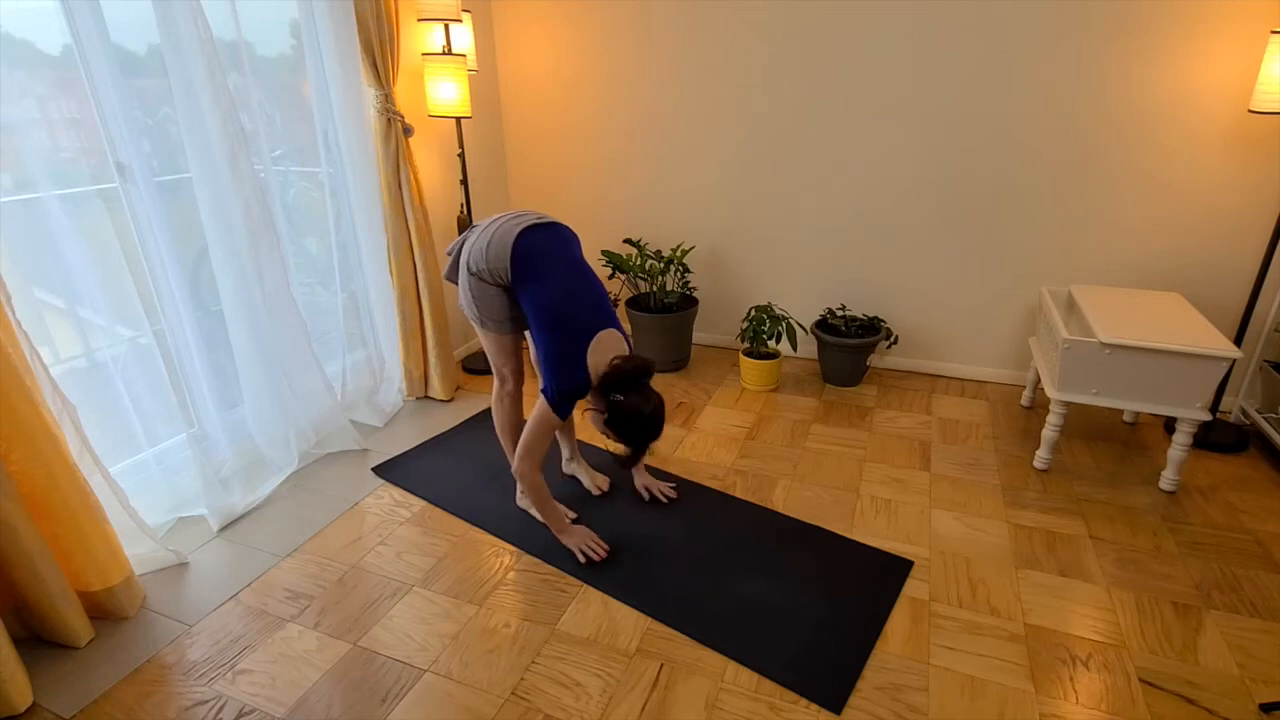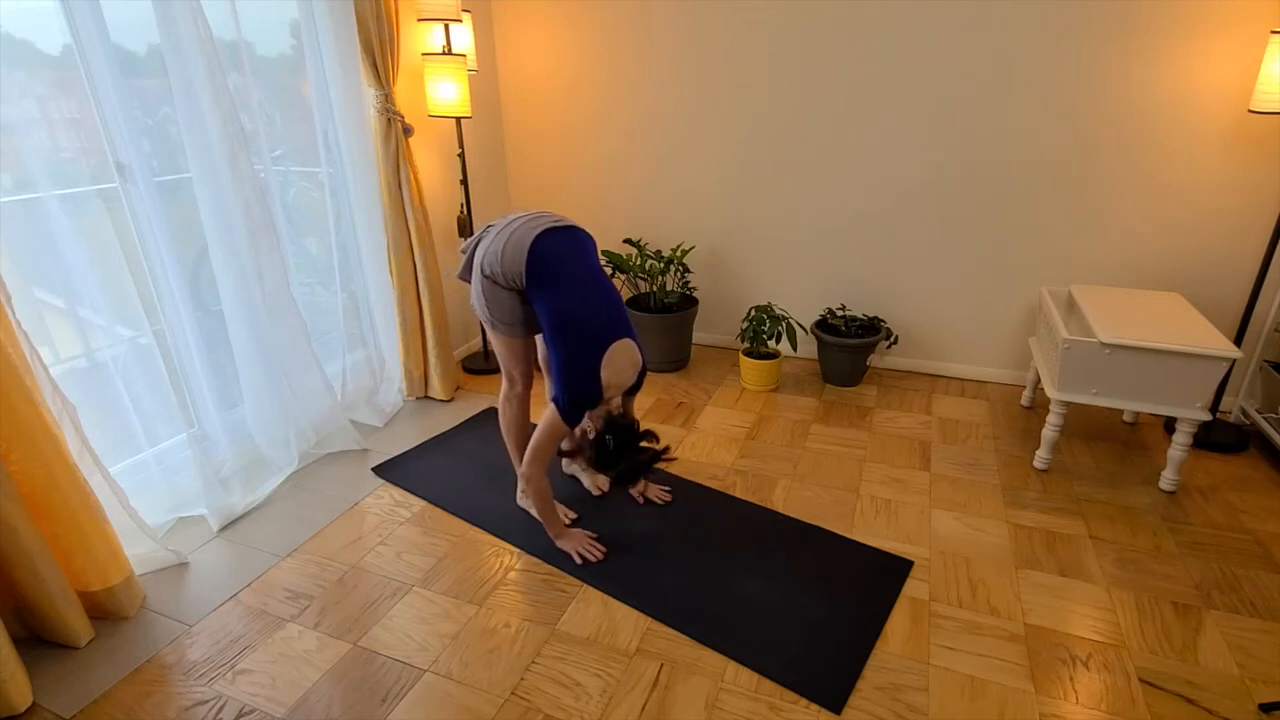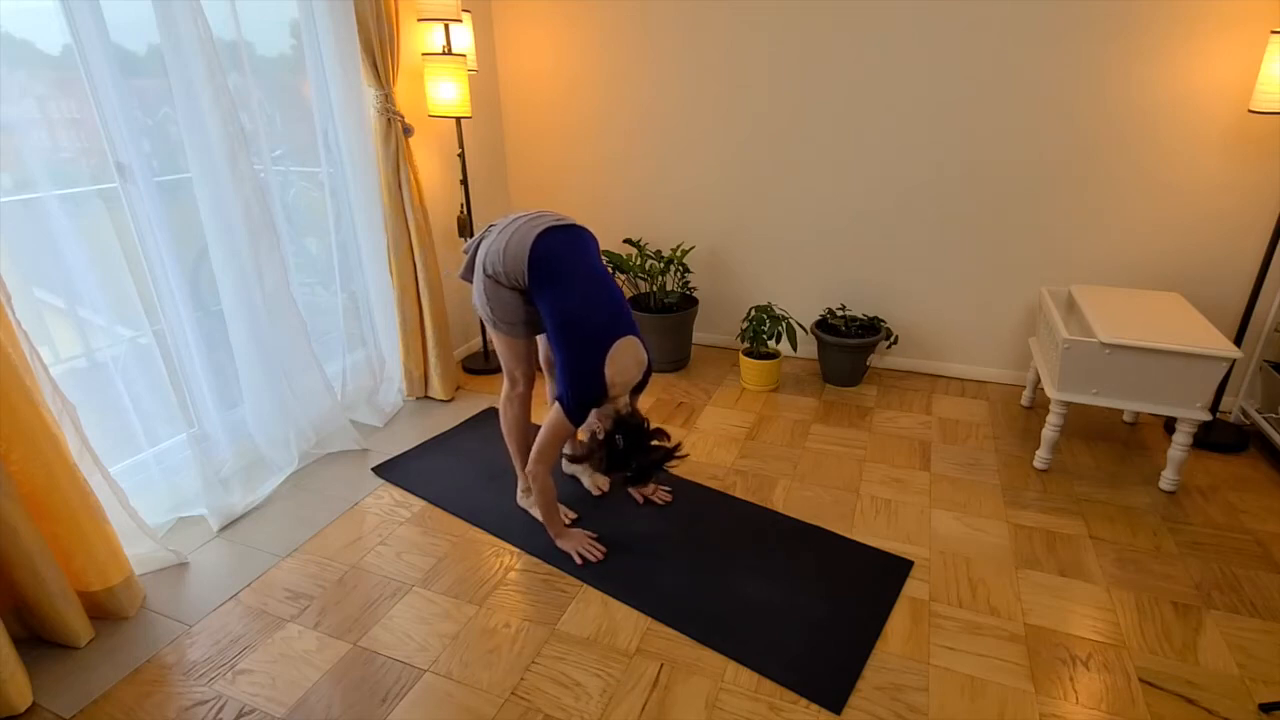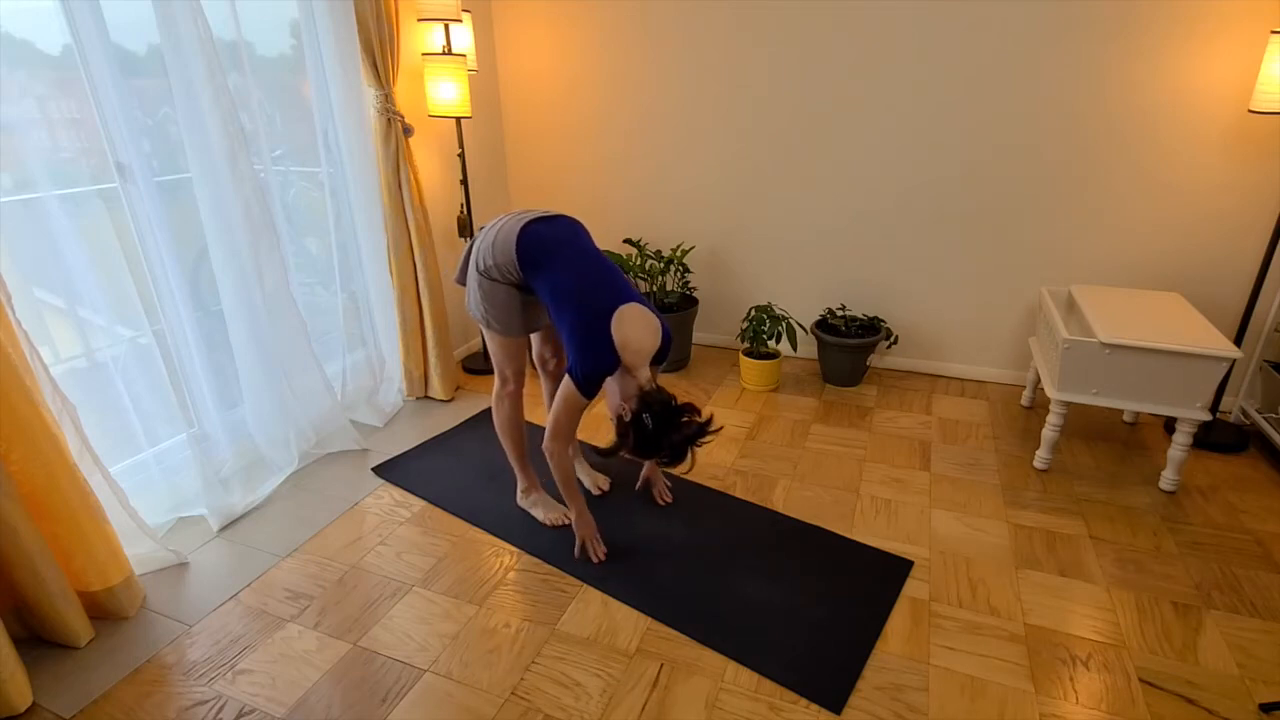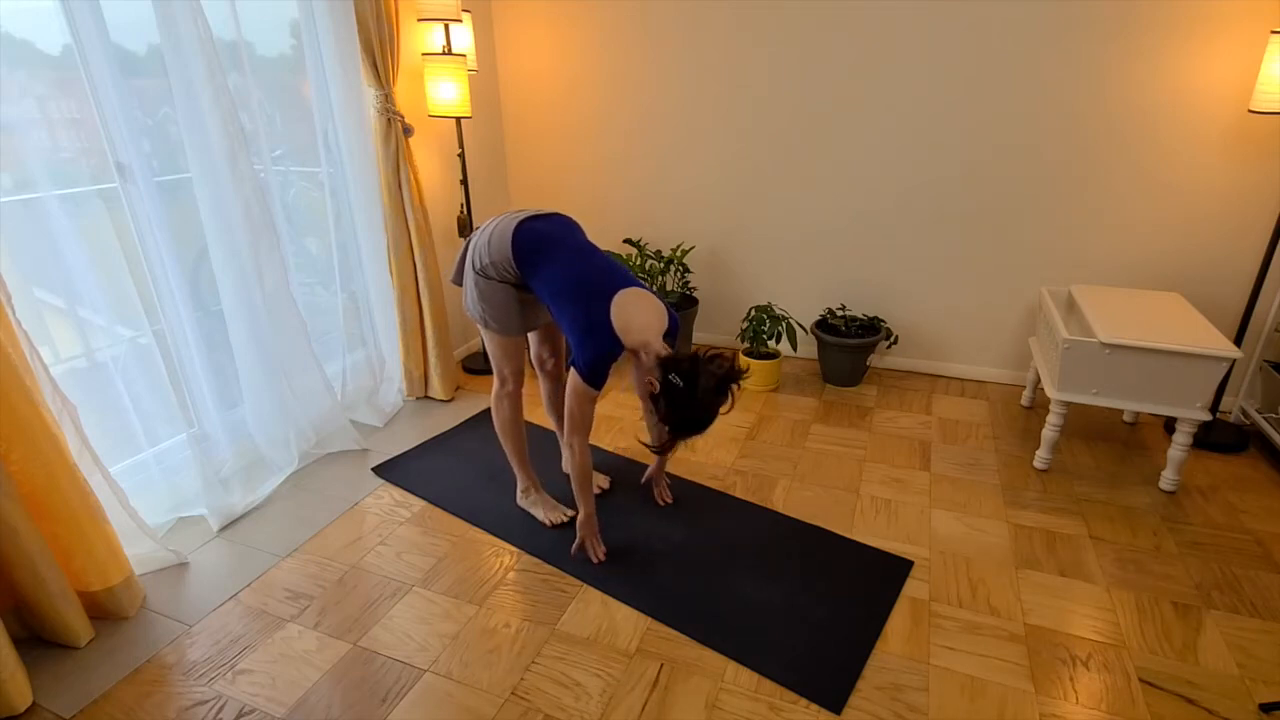
dt=1s
person 1, frame 1
left shoulder: (624, 366)
right shoulder: (571, 380)
left elbow: (630, 416)
right elbow: (525, 464)
left wrist: (640, 470)
right wrist: (562, 530)
right hip: (489, 256)
right knee: (510, 379)
left ankle: (571, 459)
right ankle: (524, 492)
person 1, frame 2
left shoulder: (633, 371)
right shoulder: (581, 390)
left elbow: (624, 424)
right elbow: (532, 469)
left wrist: (634, 477)
right wrist: (561, 534)
right hip: (504, 258)
right knee: (518, 381)
left ankle: (573, 460)
right ankle: (523, 493)
person 1, frame 3
left shoulder: (639, 369)
right shoulder: (585, 387)
left elbow: (627, 424)
right elbow: (537, 467)
left wrist: (635, 478)
right wrist: (560, 534)
right hip: (507, 258)
right knee: (519, 381)
left ankle: (571, 456)
right ankle: (524, 491)
person 1, frame 4
left shoulder: (659, 341)
right shoulder: (597, 360)
left elbow: (651, 406)
right elbow: (553, 445)
left wrist: (652, 463)
right wrist: (580, 516)
right hip: (500, 254)
left knee: (552, 362)
right knee: (511, 380)
left ankle: (576, 459)
right ankle: (527, 489)
person 1, frame 5
left shoulder: (666, 328)
right shoulder: (600, 348)
left elbow: (657, 402)
right elbow: (577, 438)
left wrist: (660, 461)
right wrist: (587, 517)
right hip: (497, 254)
left knee: (550, 363)
right knee: (510, 380)
left ankle: (566, 459)
right ankle: (527, 489)
